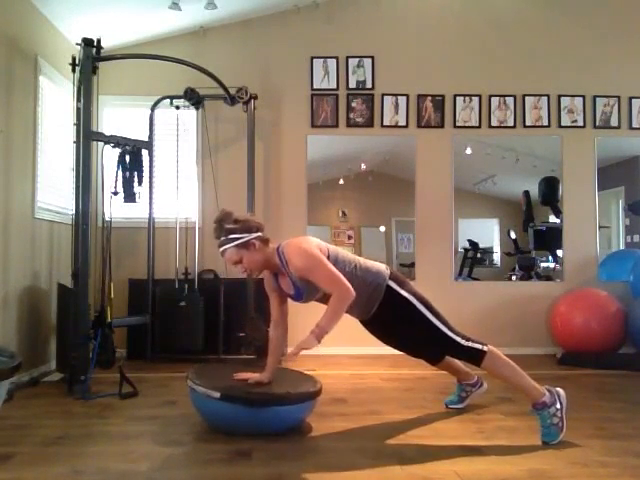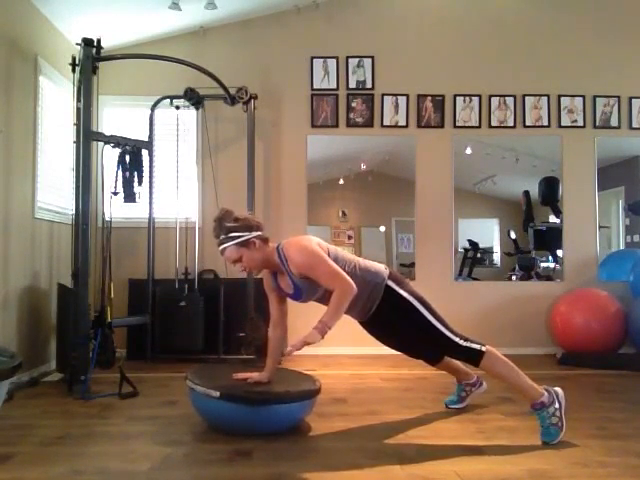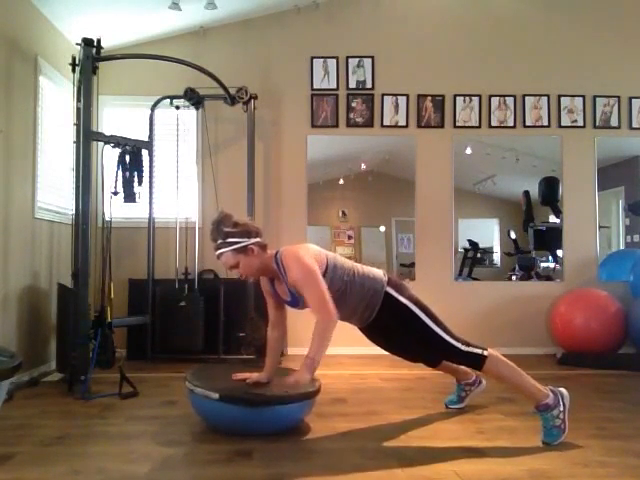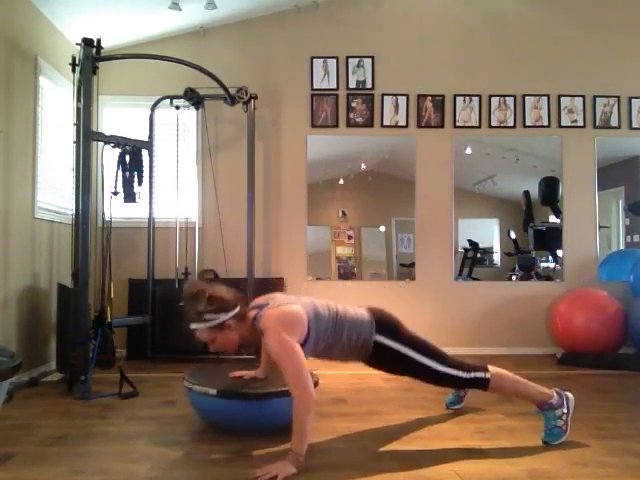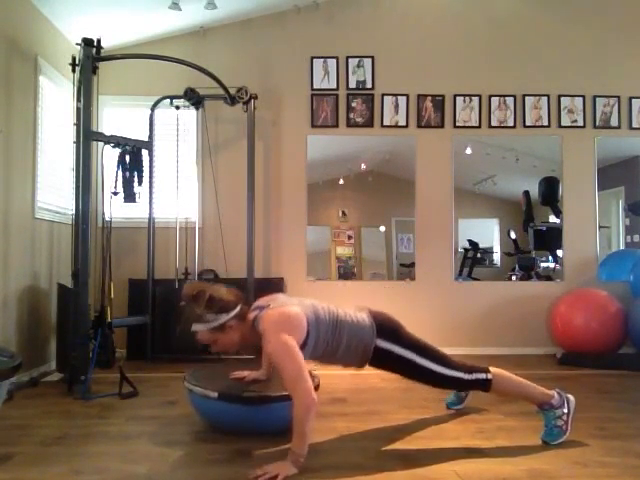
dt=0.5s
person 1, frame 1
left shoulder: (297, 253)
right shoulder: (271, 276)
left elbow: (344, 293)
right elbow: (278, 325)
left wrist: (315, 336)
right wrist: (267, 373)
left hip: (388, 292)
right hip: (369, 311)
left knee: (458, 344)
right knee: (427, 351)
left ankle: (545, 399)
right ankle: (469, 382)
person 1, frame 2
left shoulder: (298, 251)
right shoulder: (270, 276)
left elbow: (347, 287)
right elbow: (277, 325)
left wrist: (320, 330)
right wrist: (267, 373)
left hip: (386, 292)
right hip: (368, 313)
left knee: (456, 344)
right knee: (426, 351)
left ankle: (544, 399)
right ankle: (469, 383)
person 1, frame 3
left shoulder: (295, 262)
right shoulder: (268, 278)
left elbow: (328, 315)
right elbow: (276, 327)
left wrist: (308, 368)
right wrist: (266, 374)
left hip: (386, 299)
right hip: (367, 317)
left knee: (458, 350)
right knee: (424, 355)
left ankle: (548, 399)
right ankle: (468, 382)
person 1, frame 4
left shoulder: (273, 328)
right shoulder: (256, 308)
left elbow: (304, 398)
right wrist: (261, 370)
left hip: (376, 336)
right hip: (363, 328)
left knee: (455, 373)
left ankle: (552, 400)
right ankle: (461, 386)
person 1, frame 5
left shoulder: (272, 332)
right shoulder: (257, 310)
left elbow: (306, 400)
right wrist: (262, 372)
left hip: (377, 340)
right hip: (364, 330)
left knee: (459, 375)
left ankle: (553, 400)
right ankle: (463, 387)
